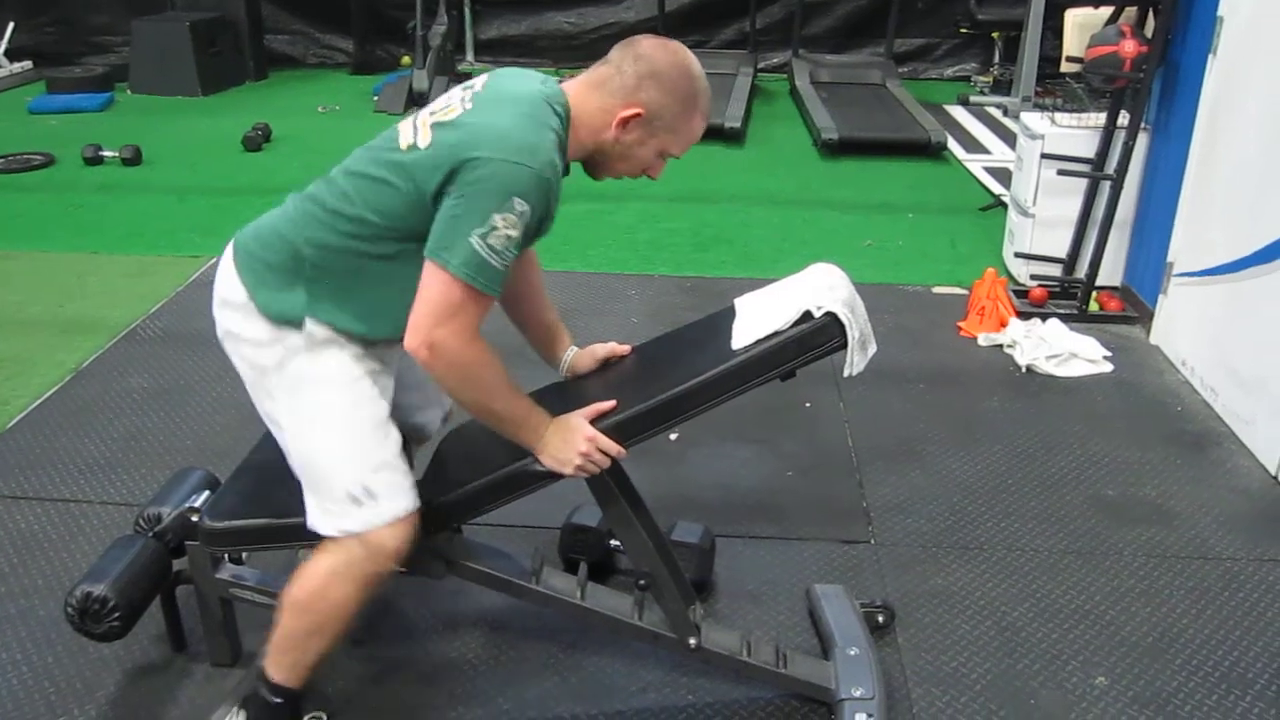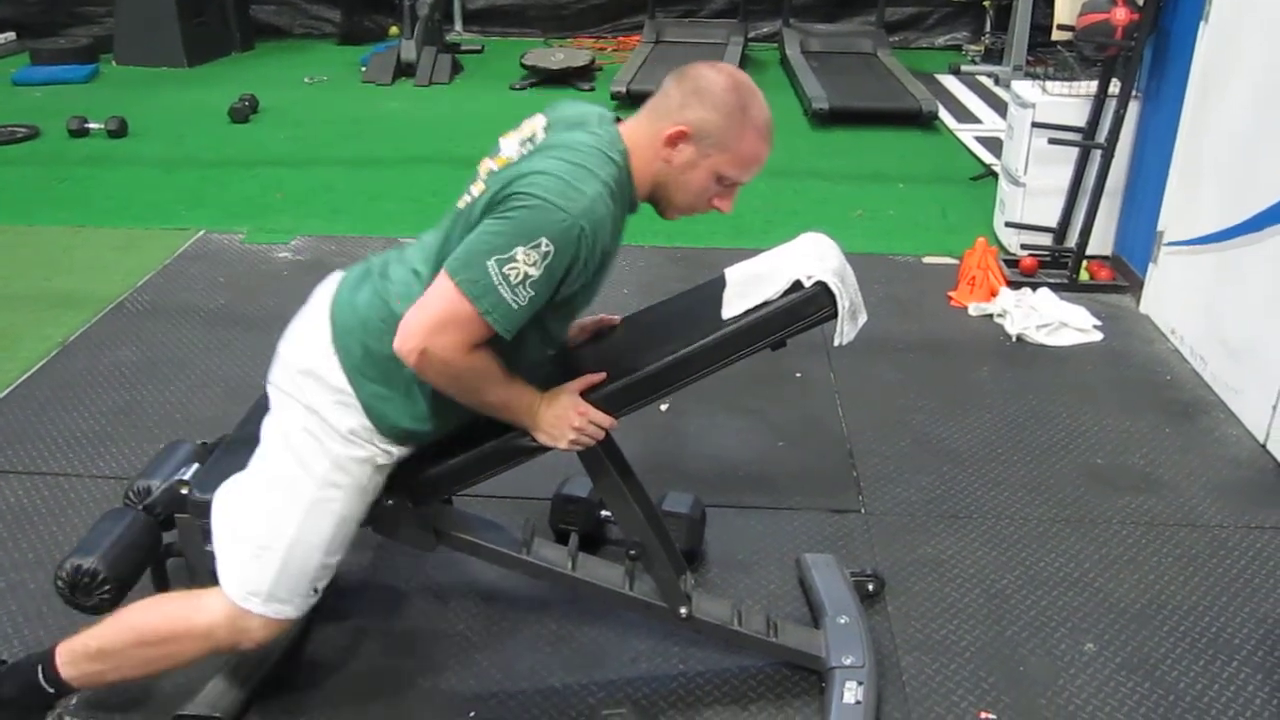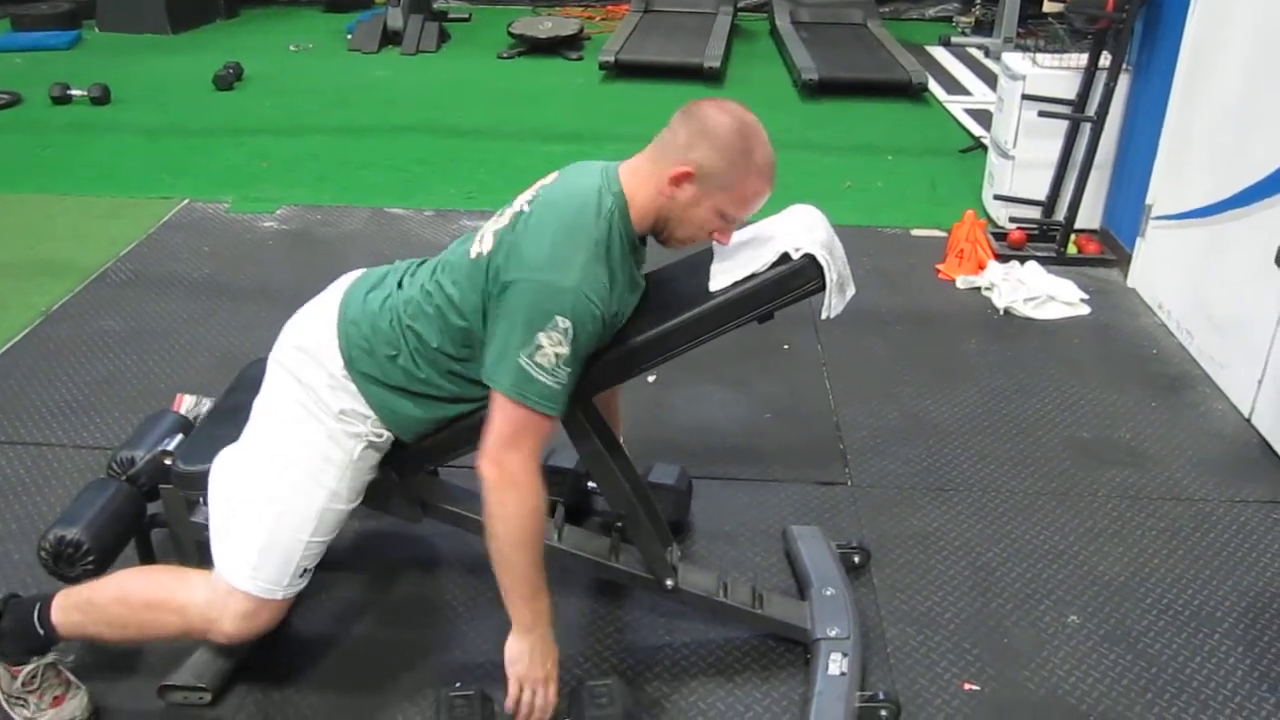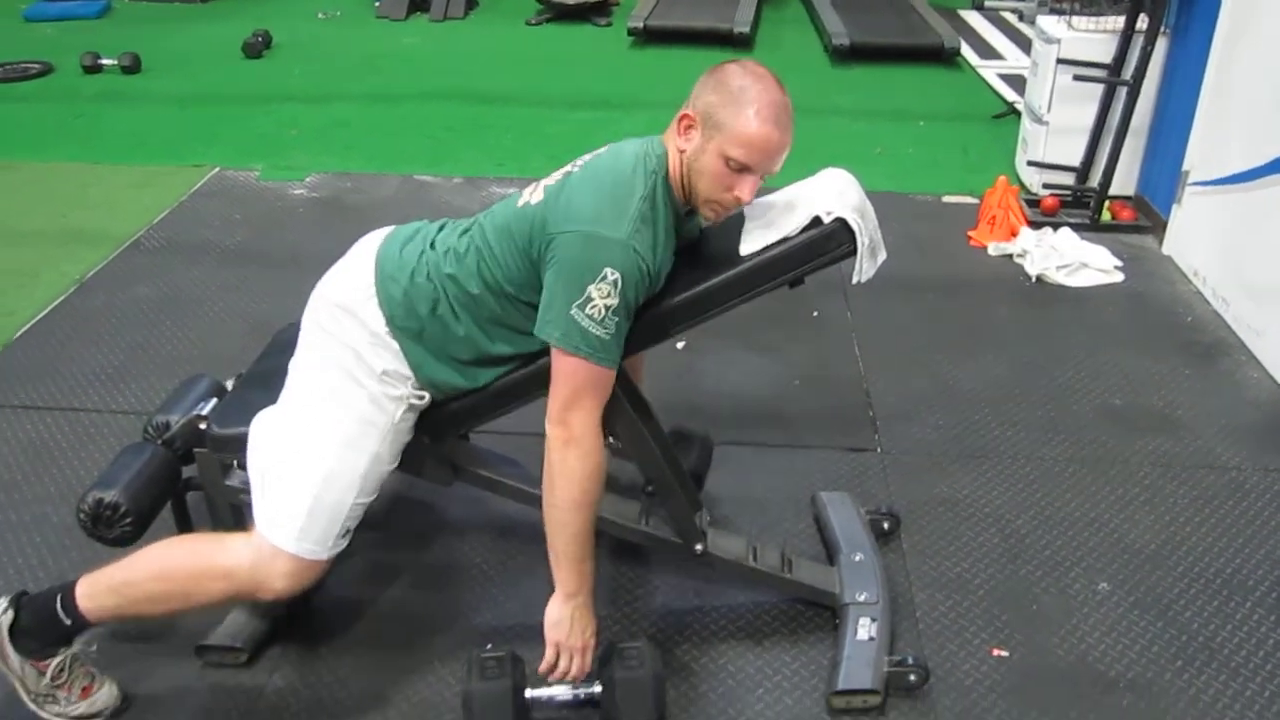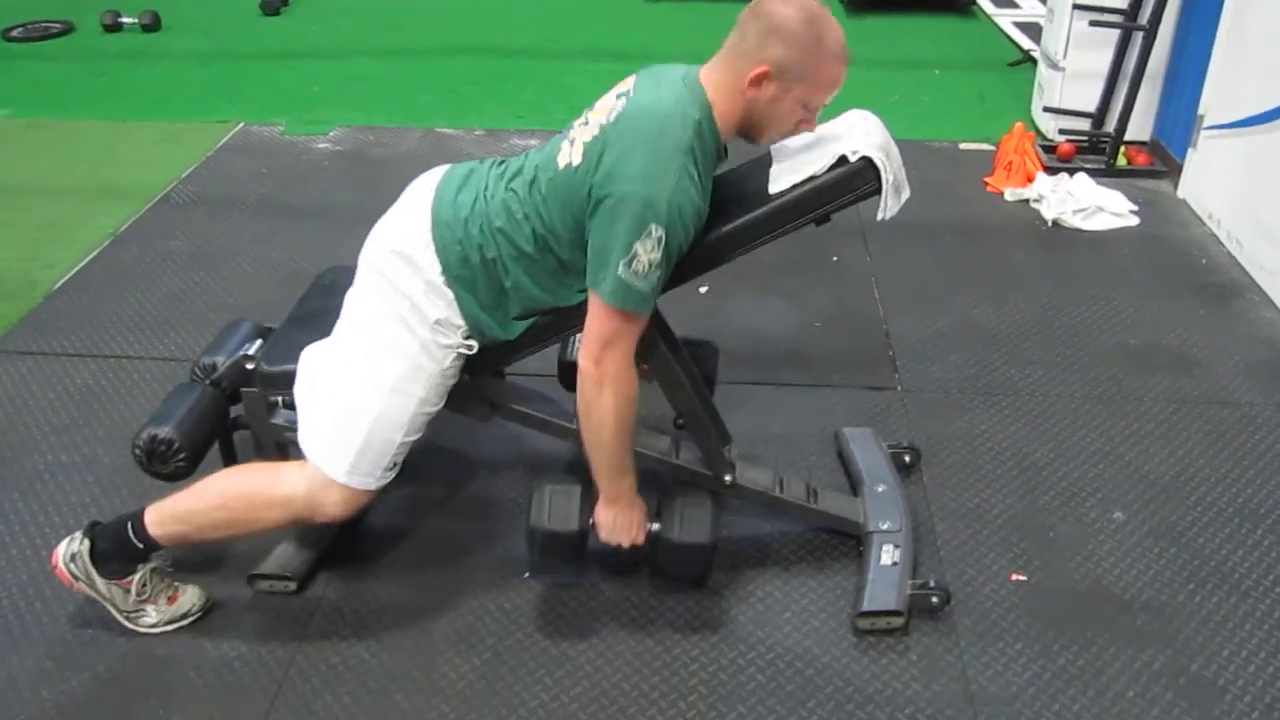
dt=1s
person 1, frame 1
left shoulder: (533, 98)
right shoulder: (514, 158)
left elbow: (510, 253)
right elbow: (435, 337)
left wrist: (565, 355)
right wrist: (542, 435)
right hip: (285, 311)
left knee: (420, 420)
right knee: (377, 535)
person 1, frame 2
left shoulder: (585, 123)
right shoulder: (573, 209)
right elbow: (429, 344)
left wrist: (559, 328)
right wrist: (535, 412)
left hip: (358, 316)
right hip: (358, 390)
right knee: (254, 617)
person 1, frame 3
left shoulder: (602, 180)
right shoulder: (563, 279)
left elbow: (596, 343)
right elbow: (508, 468)
right wrist: (532, 634)
left hip: (371, 314)
right hip: (347, 381)
right knee: (239, 610)
person 1, frame 4
left shoulder: (652, 165)
right shoulder: (610, 236)
left elbow: (624, 316)
right elbow: (571, 431)
right wrist: (573, 598)
left hip: (405, 270)
right hip: (381, 332)
right knee: (282, 566)
person 1, frame 5
left shoulder: (675, 82)
right shoulder: (656, 186)
right elbow: (603, 365)
left wrist: (635, 319)
right wrist: (617, 498)
left hip: (453, 206)
right hip: (438, 281)
right knee: (335, 489)
right ankle: (109, 549)
